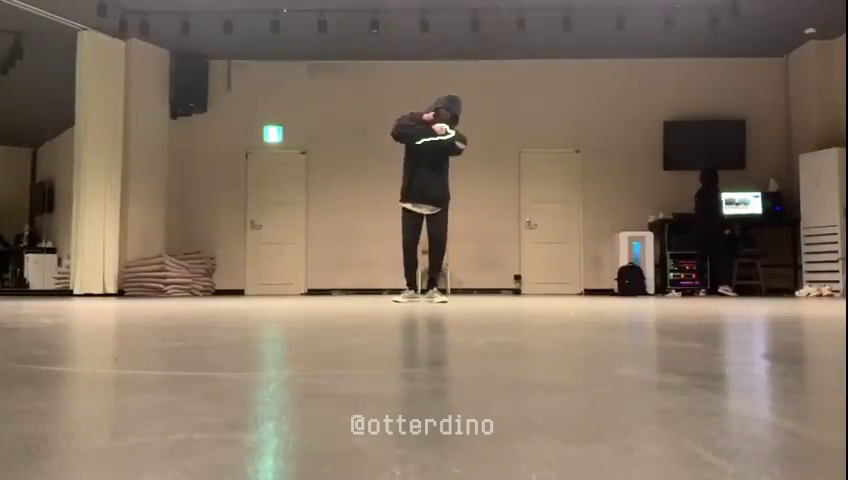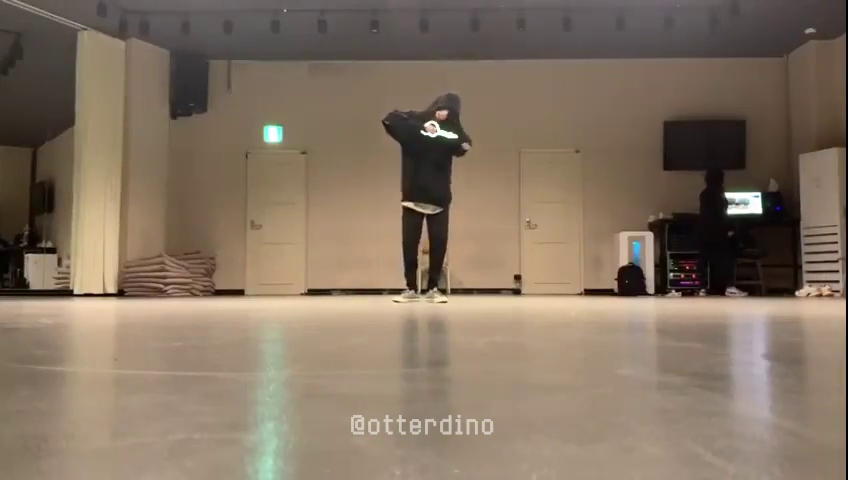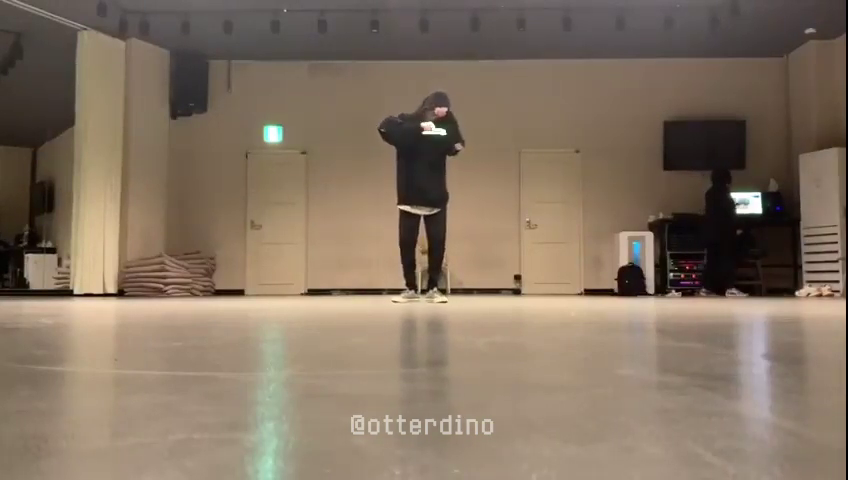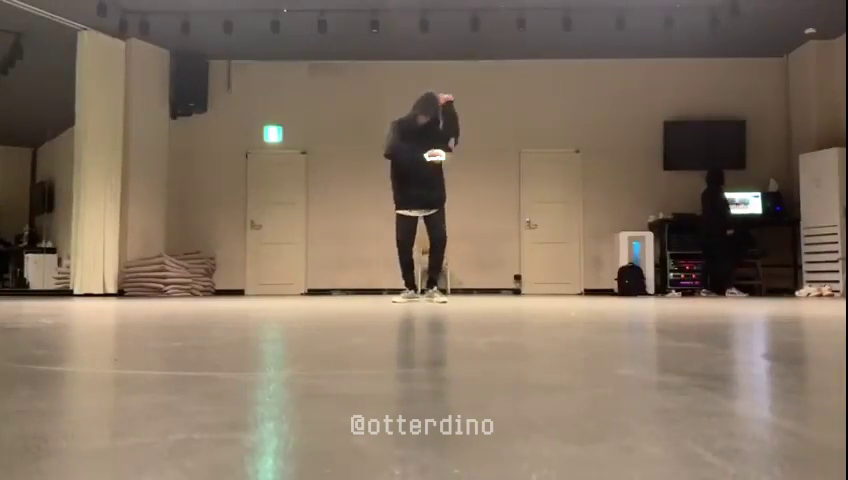
dt=0.3s
person 1, frame 1
left shoulder: (448, 131)
right shoulder: (415, 121)
left elbow: (459, 145)
right elbow: (398, 130)
left wrist: (443, 124)
right wrist: (429, 130)
left hip: (438, 196)
right hip: (413, 194)
left knee: (438, 242)
right knee: (409, 242)
left ankle: (433, 287)
right ankle: (411, 288)
person 1, frame 2
left shoulder: (449, 130)
right shoulder: (414, 120)
left elbow: (464, 146)
right elbow: (390, 120)
left wrist: (451, 121)
right wrist: (420, 127)
left hip: (439, 196)
right hip: (414, 194)
left knee: (439, 242)
right knee: (409, 242)
left ankle: (433, 288)
right ankle: (411, 288)
person 1, frame 3
left shoulder: (443, 128)
right shoulder: (407, 122)
left elbow: (456, 146)
right elbow: (384, 128)
left wrist: (448, 118)
right wrist: (418, 128)
left hip: (436, 196)
right hip: (410, 195)
left knee: (437, 242)
right knee: (407, 242)
left ankle: (433, 288)
right ankle: (410, 288)
person 1, frame 4
left shoulder: (435, 129)
right shoulder: (400, 127)
left elbow: (450, 142)
right elbow: (391, 151)
left wrist: (448, 108)
right wrist: (423, 156)
left hip: (433, 197)
right hip: (406, 197)
left knee: (439, 239)
right knee: (404, 243)
left ankle: (432, 287)
right ankle: (410, 288)
person 2, frame 1
left shoulder: (699, 194)
right shoulder: (714, 192)
right elbow: (717, 212)
right wrist: (724, 228)
left hip: (701, 231)
right hip: (714, 231)
left knee: (704, 259)
right knee: (723, 257)
right ankle: (723, 285)
person 2, frame 2
left shoulder: (704, 194)
right shoulder: (718, 193)
right elbow: (721, 213)
right wrist: (728, 229)
left hip: (706, 231)
right hip: (718, 231)
left knee: (706, 259)
right knee: (726, 259)
right ankle: (729, 287)
person 2, frame 3
left shoulder: (710, 193)
right shoulder: (724, 193)
right elbow: (729, 212)
right wrist: (735, 228)
left hip: (711, 231)
right hip: (724, 232)
left knee: (712, 259)
right knee: (728, 259)
left ankle: (707, 287)
right ankle: (730, 288)
person 2, frame 4
left shoulder: (705, 194)
right shoulder: (718, 193)
right elbow: (724, 212)
right wrist: (728, 228)
left hip: (708, 232)
right hip: (718, 232)
left knee: (709, 260)
right knee: (726, 259)
left ankle: (707, 288)
right ankle: (729, 288)
